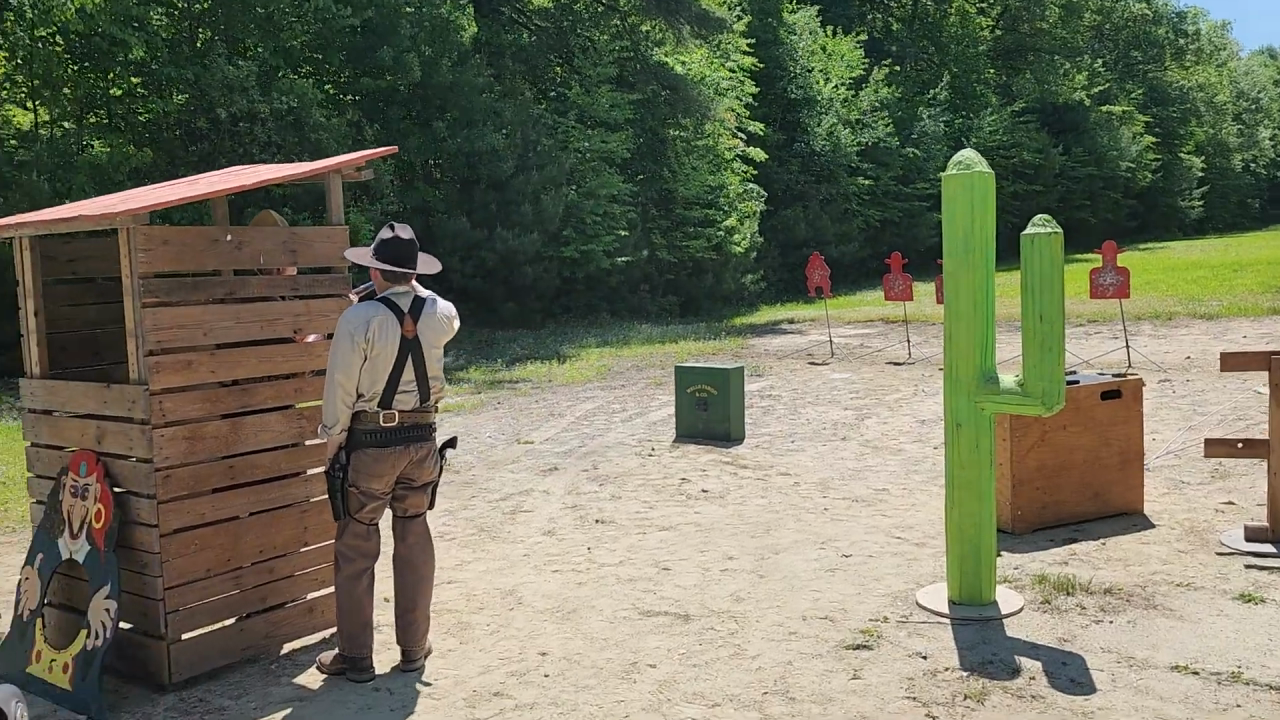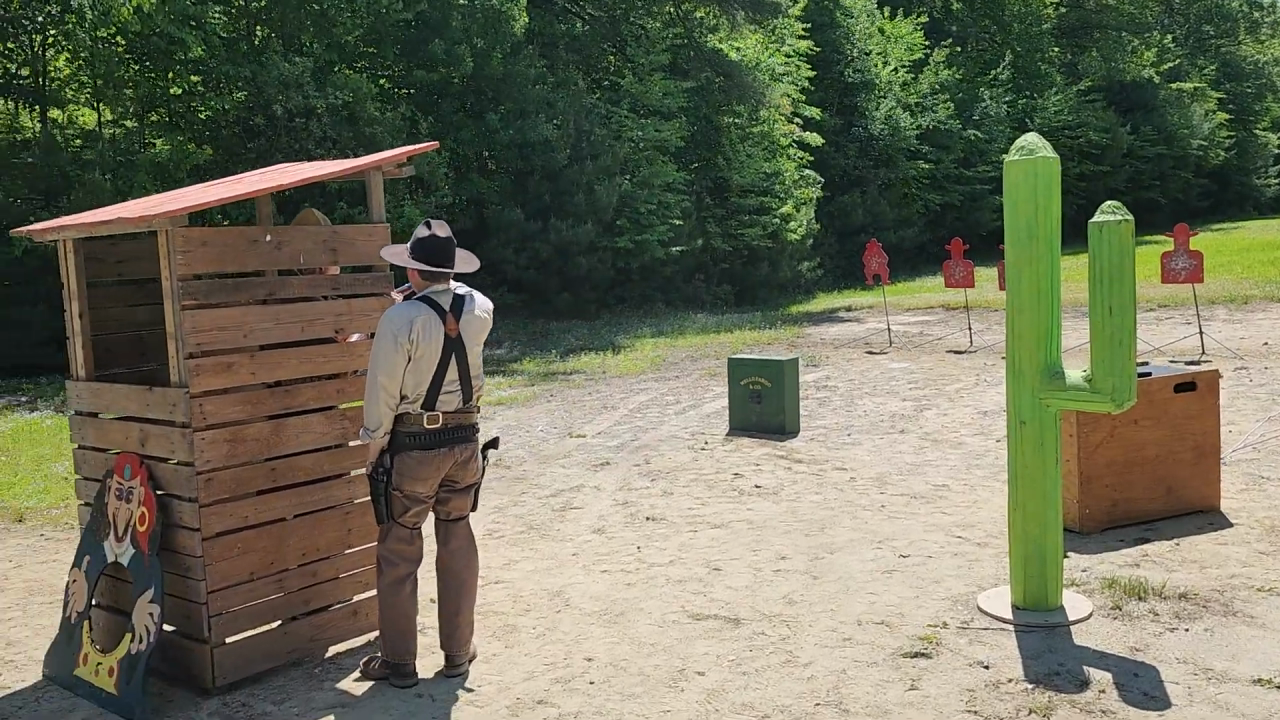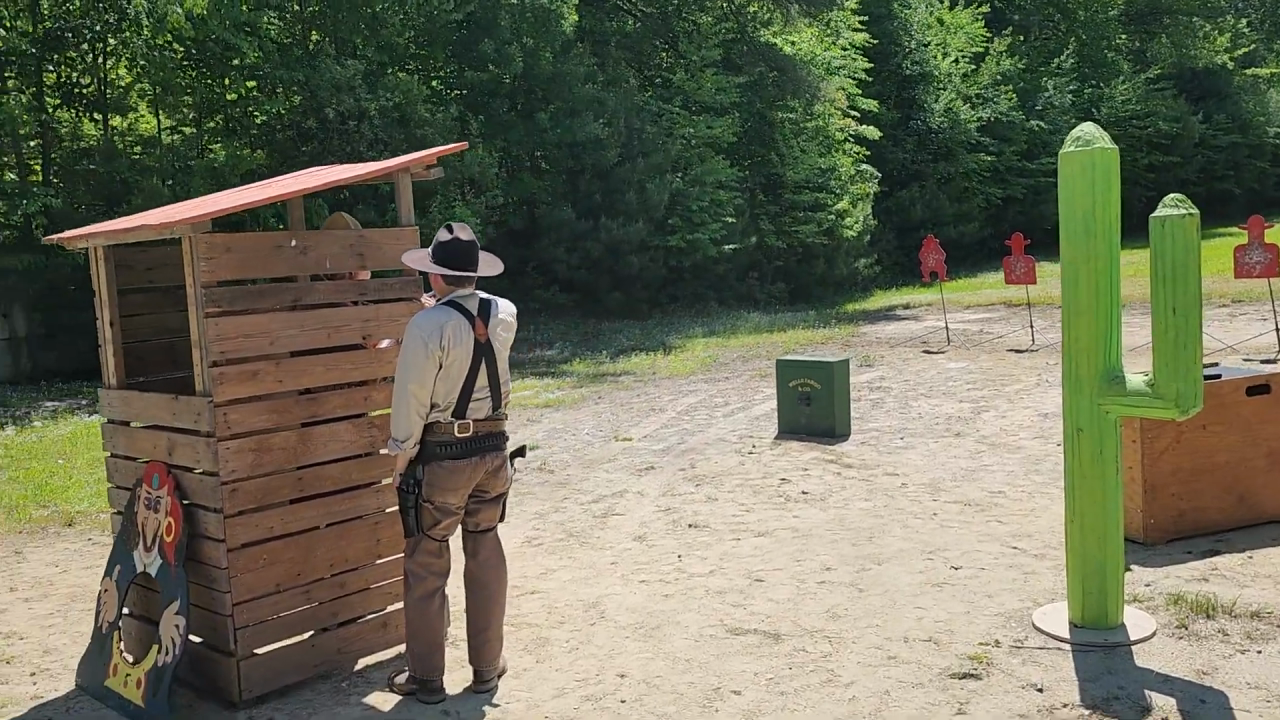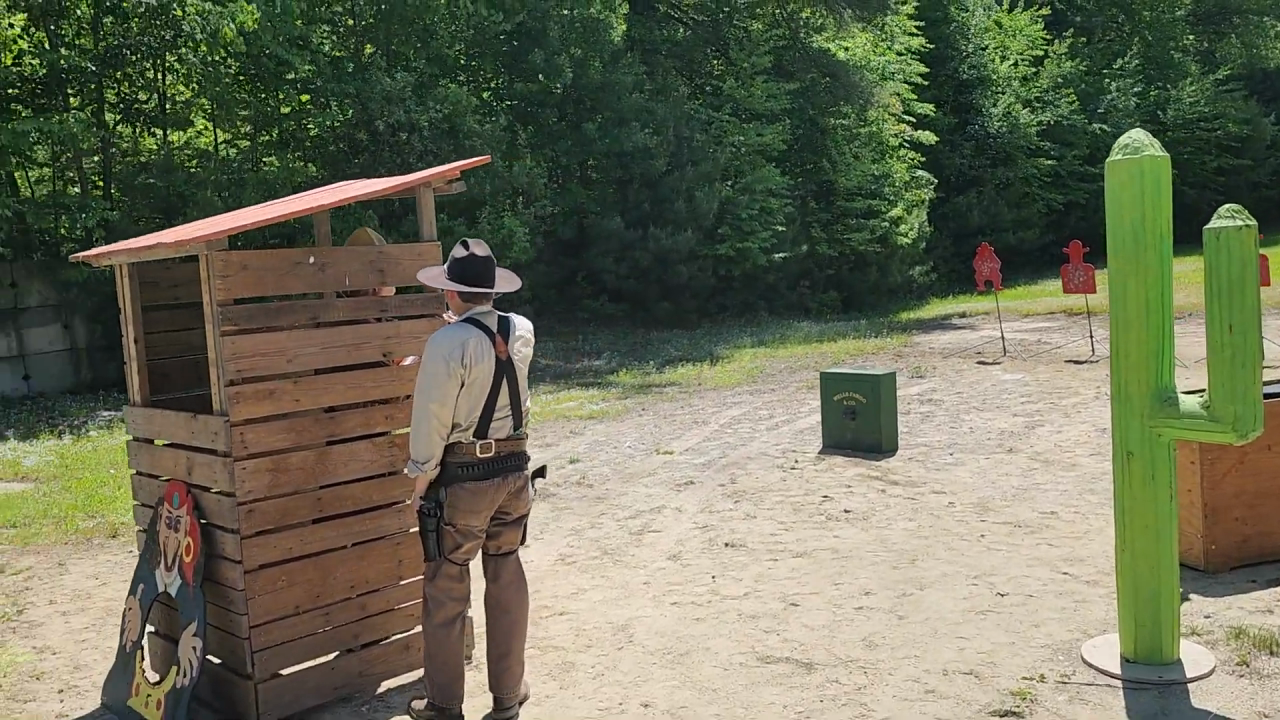
dt=0.3s
person 1, frame 1
left shoulder: (359, 318)
right shoulder: (440, 314)
left elbow: (340, 390)
left wrist: (332, 444)
right wrist: (412, 286)
left hip: (370, 443)
right hip: (420, 441)
left knee: (356, 550)
right knee: (414, 542)
left ankle: (356, 656)
right ankle: (414, 647)
person 1, frame 2
left shoulder: (400, 318)
right shoulder: (479, 310)
left elbow: (382, 392)
left wrist: (374, 447)
right wrist: (445, 281)
left hip: (413, 446)
right hip: (463, 441)
left knee: (398, 553)
right knee: (457, 545)
left ankle: (399, 661)
right ankle: (458, 652)
person 1, frame 3
left shoulder: (428, 324)
right shoulder: (504, 314)
left elbow: (411, 400)
left wrist: (402, 458)
right wrist: (463, 288)
left hip: (441, 456)
right hip: (491, 450)
left knee: (426, 565)
right knee: (486, 556)
left ankle: (426, 677)
right ankle: (487, 666)
person 1, frame 4
left shoulder: (448, 342)
right shoulder: (522, 331)
left elbow: (431, 420)
left wrist: (421, 480)
left hip: (462, 477)
right hip: (513, 469)
left knee: (446, 588)
right knee: (506, 577)
